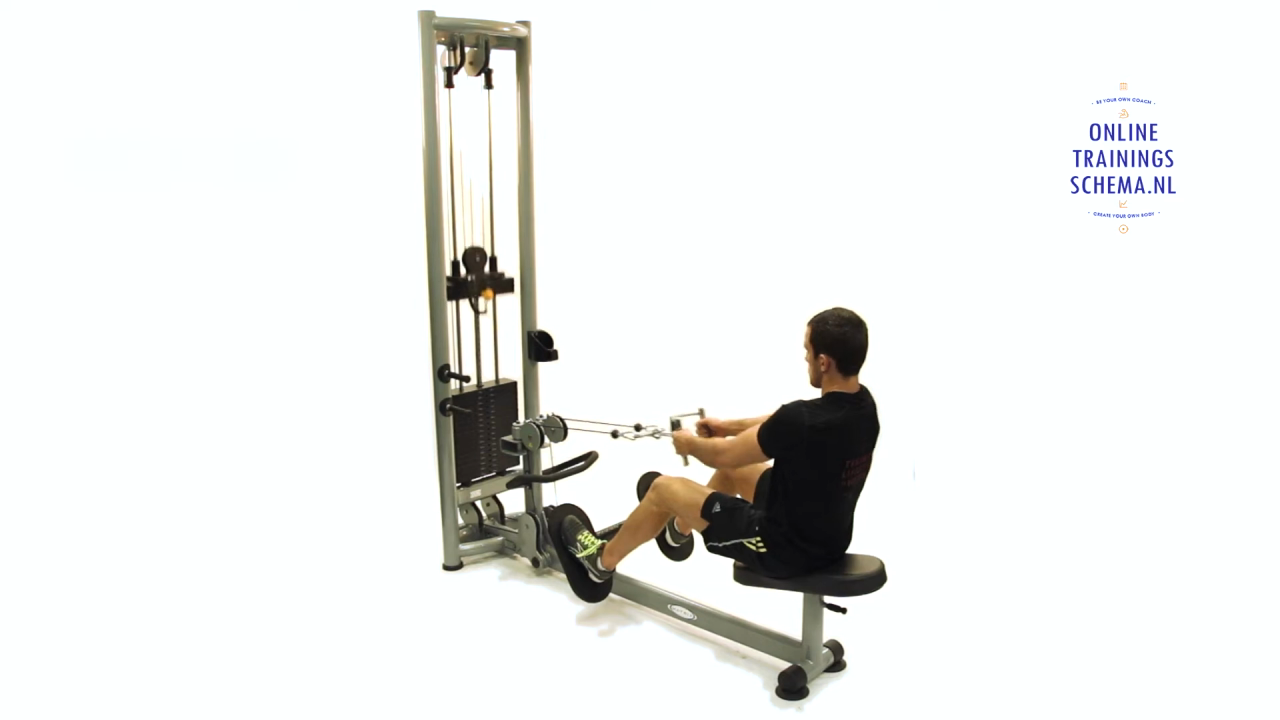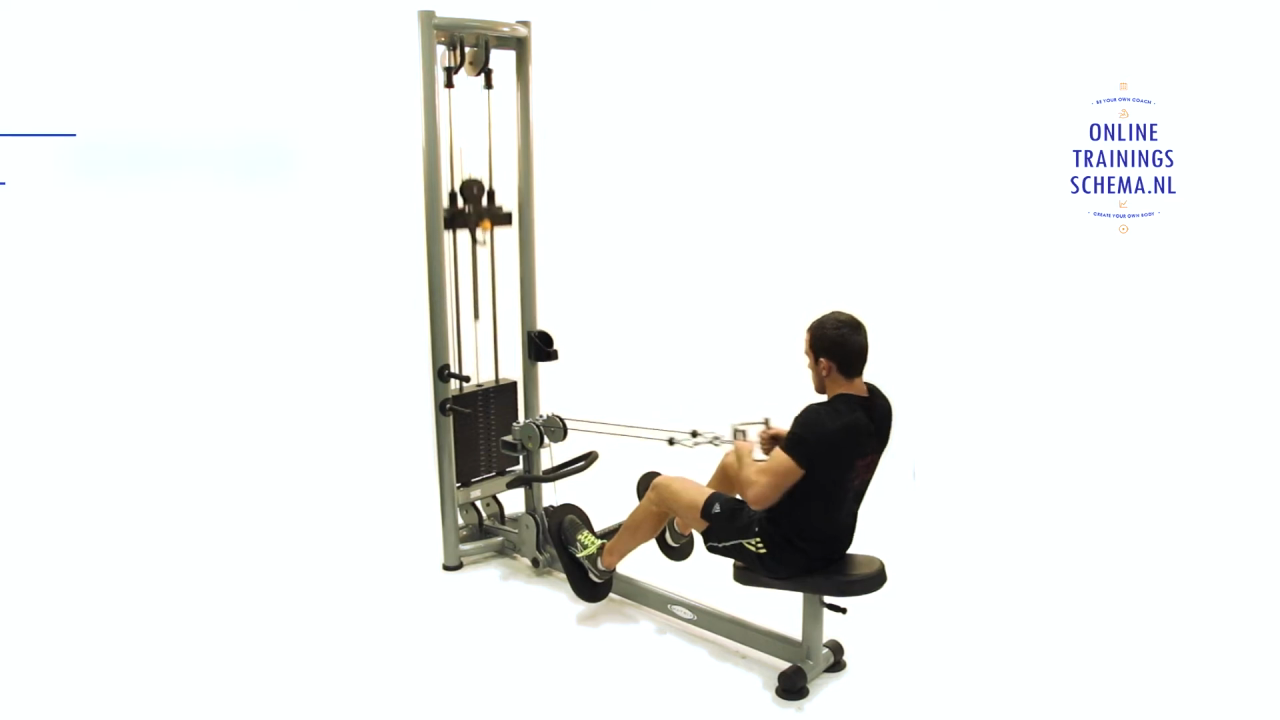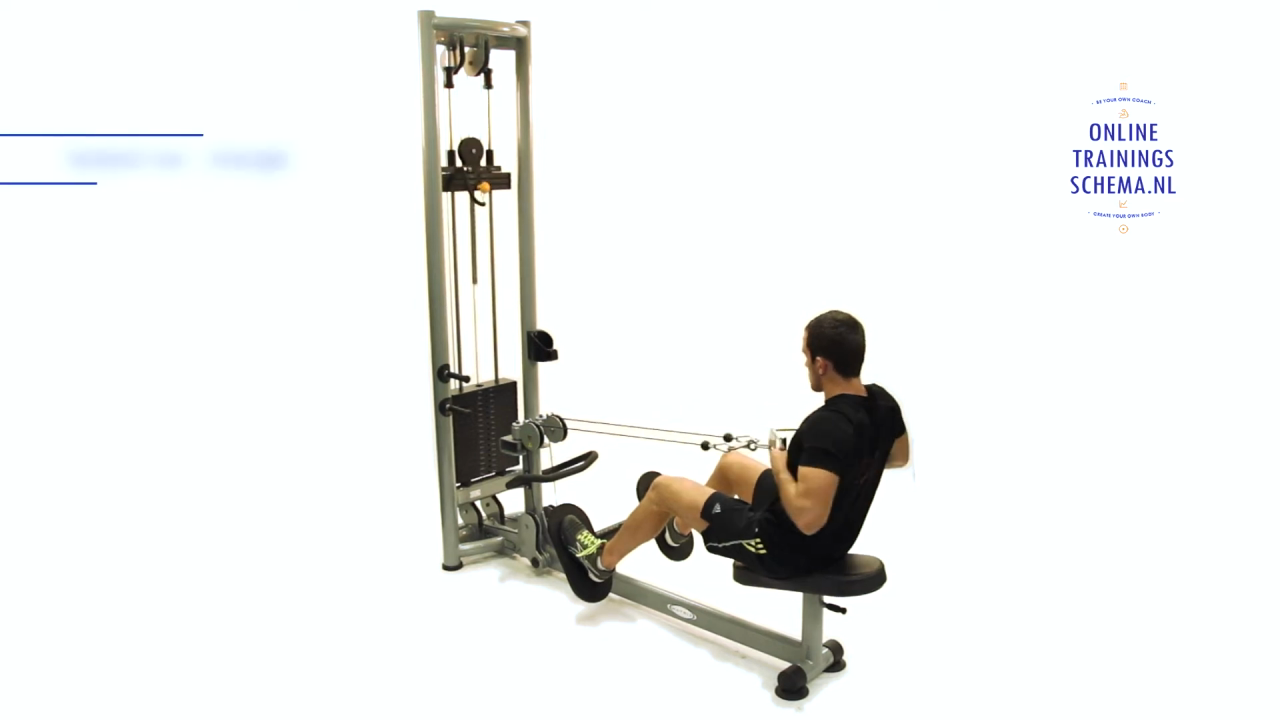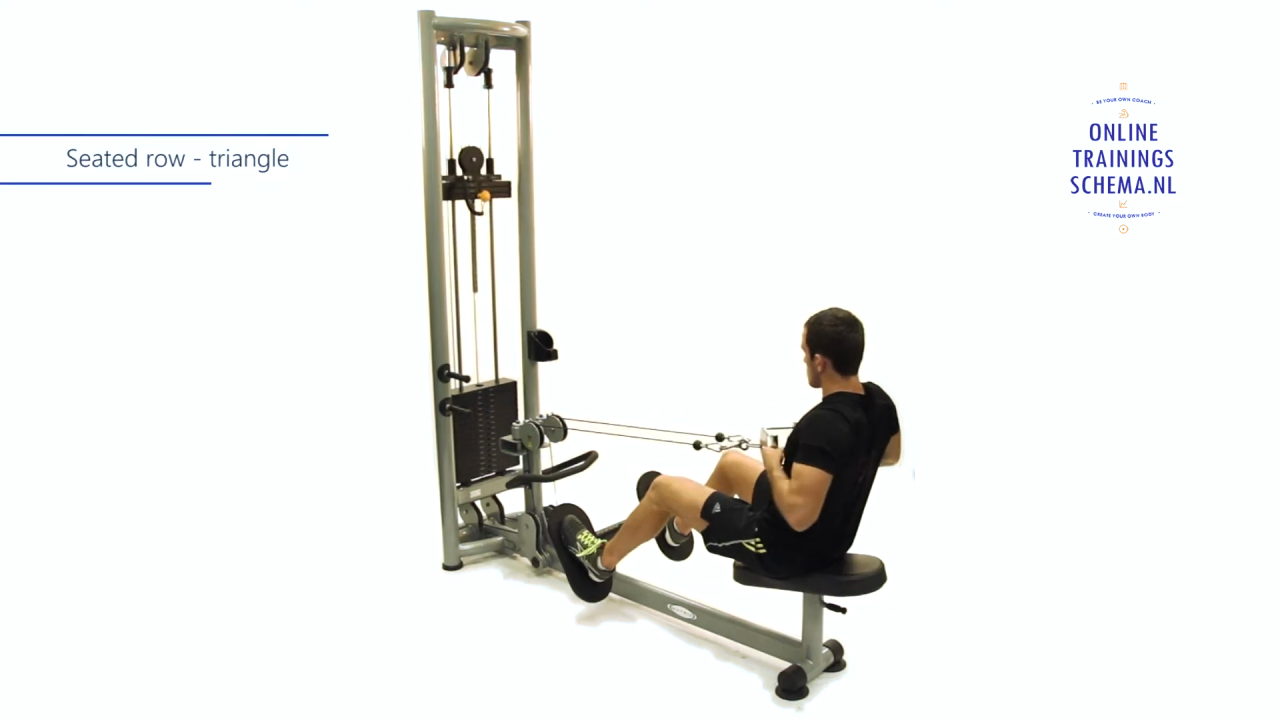
dt=0.3s
person 1, frame 1
left shoulder: (806, 418)
right shoulder: (862, 403)
left elbow: (721, 457)
left wrist: (689, 442)
right wrist: (728, 426)
left hip: (784, 548)
right hip: (829, 540)
left knee: (664, 488)
right knee: (732, 463)
left ankle: (603, 560)
right ankle: (680, 527)
person 1, frame 2
left shoulder: (820, 421)
right shoulder: (877, 405)
left elbow: (756, 494)
left wrist: (743, 455)
right wrist: (790, 441)
left hip: (784, 548)
right hip: (829, 539)
left knee: (663, 488)
right knee: (730, 467)
left ankle: (603, 560)
right ankle: (680, 528)
person 1, frame 3
left shoulder: (827, 424)
right shoulder: (883, 404)
left elbow: (808, 517)
right elbow: (899, 457)
left wrist: (781, 467)
left hip: (786, 549)
right hip: (833, 541)
left knee: (663, 487)
right knee: (731, 462)
left ankle: (603, 559)
right ankle: (679, 527)
person 1, frame 4
left shoulder: (824, 423)
right shoulder: (879, 402)
left elbow: (799, 514)
right elbow: (891, 455)
left wrist: (774, 466)
left hip: (786, 548)
right hip: (831, 540)
left knee: (664, 487)
right knee: (731, 462)
left ankle: (604, 559)
right ankle: (678, 527)
